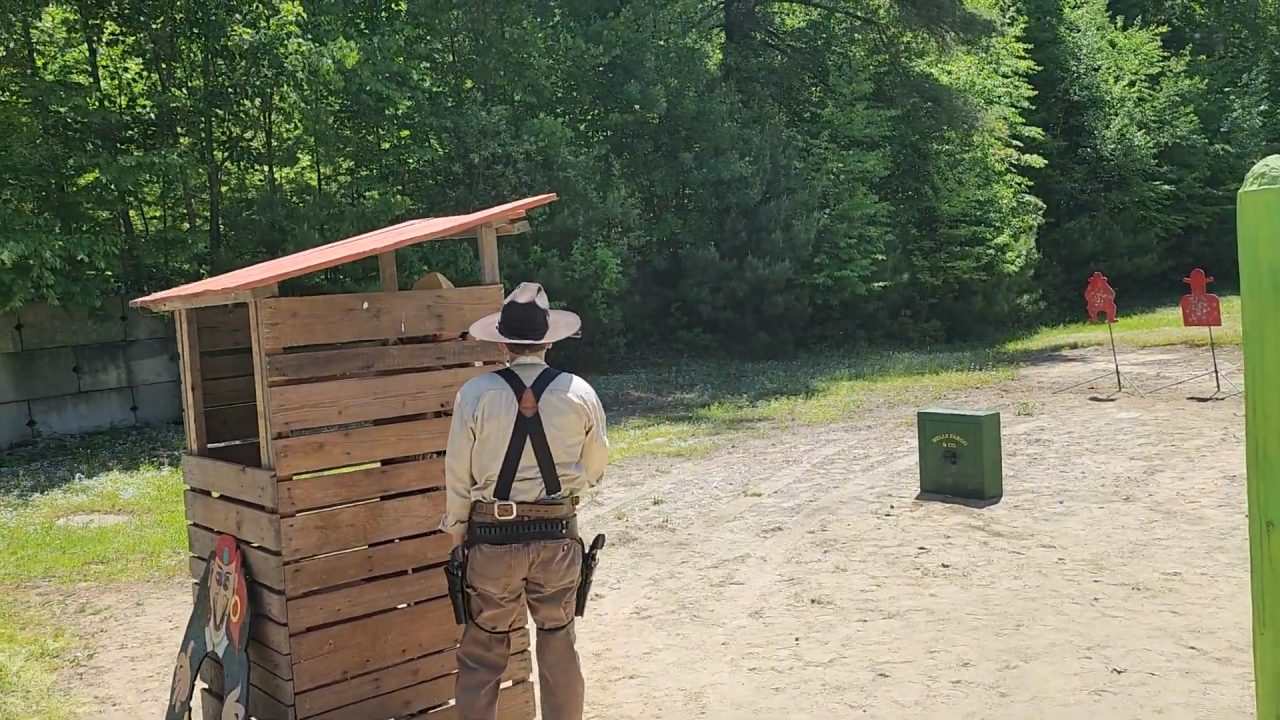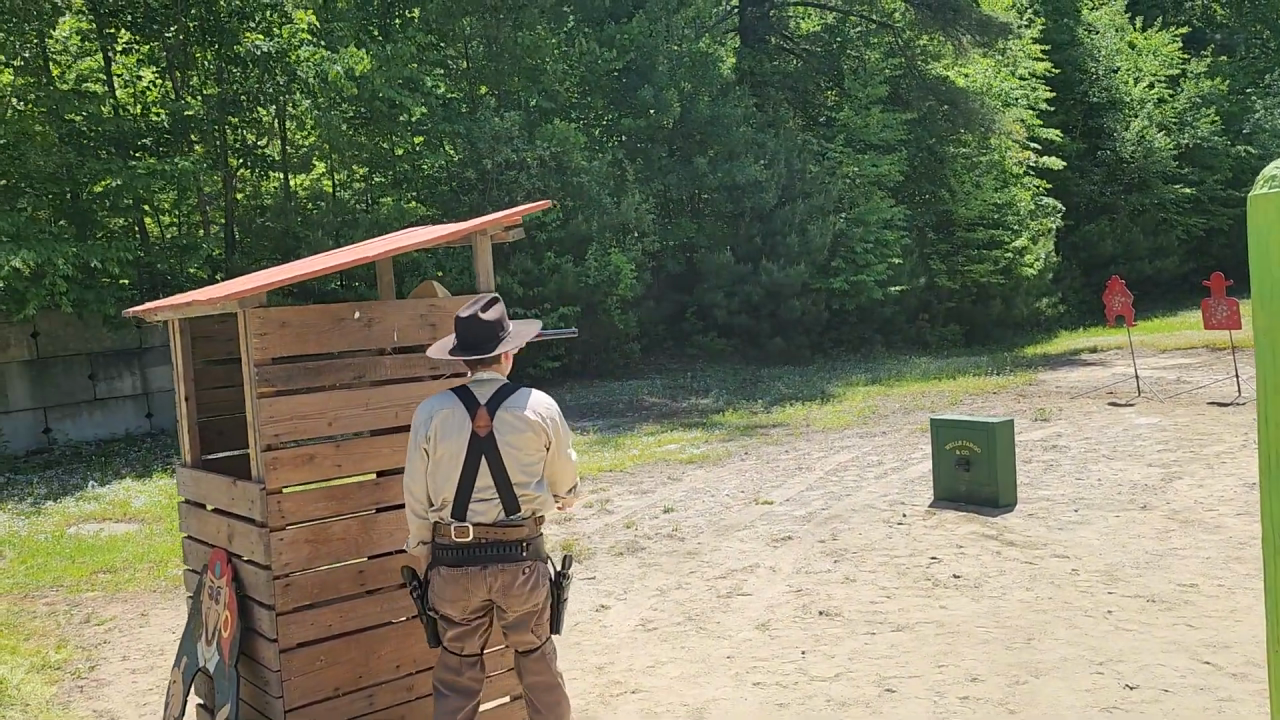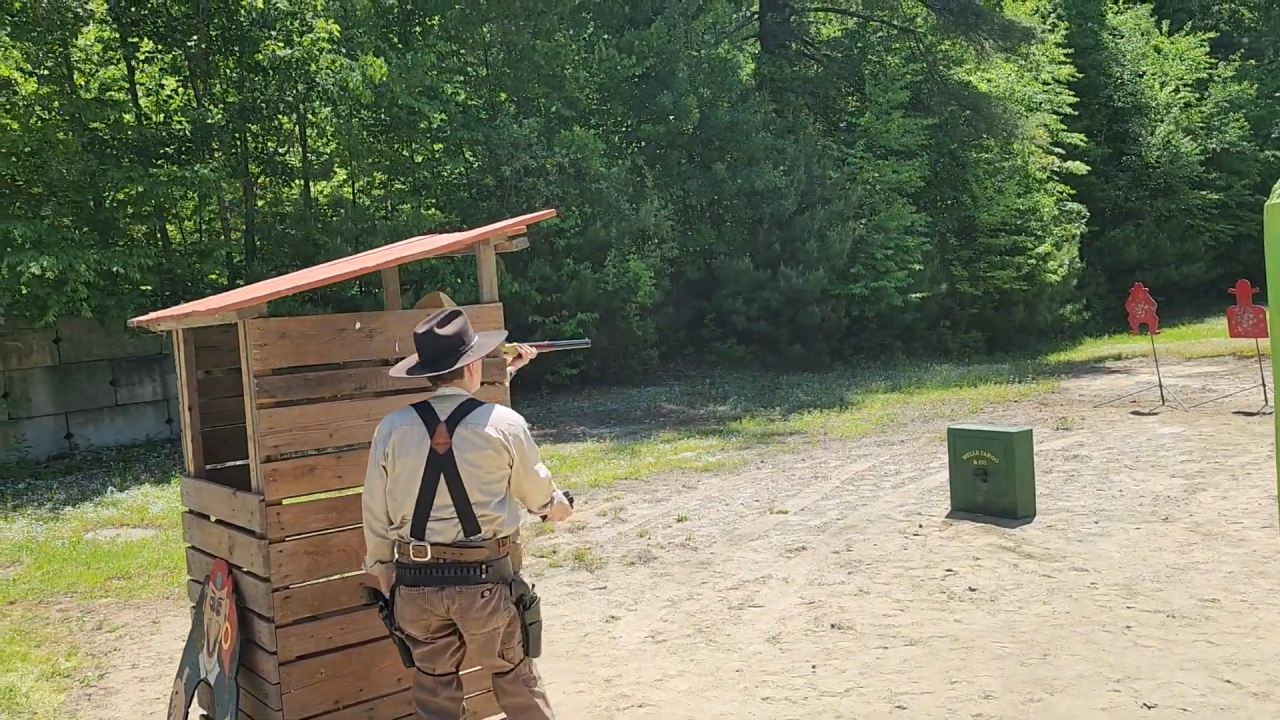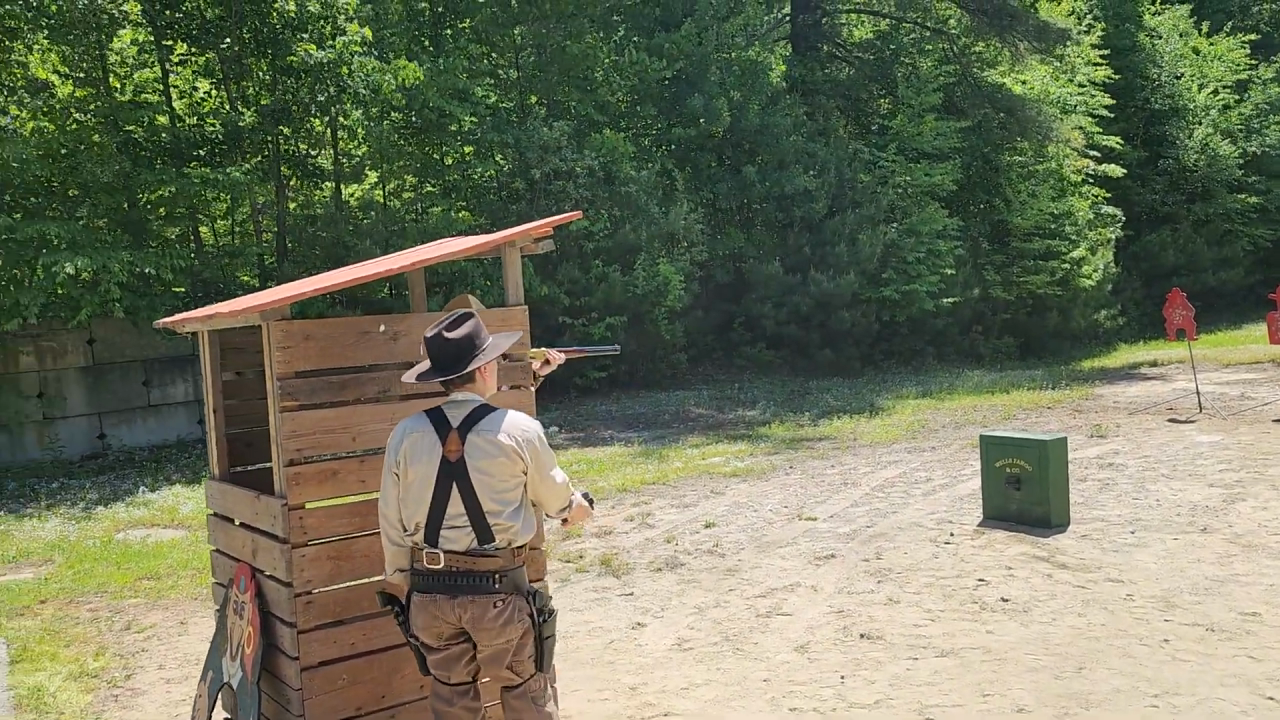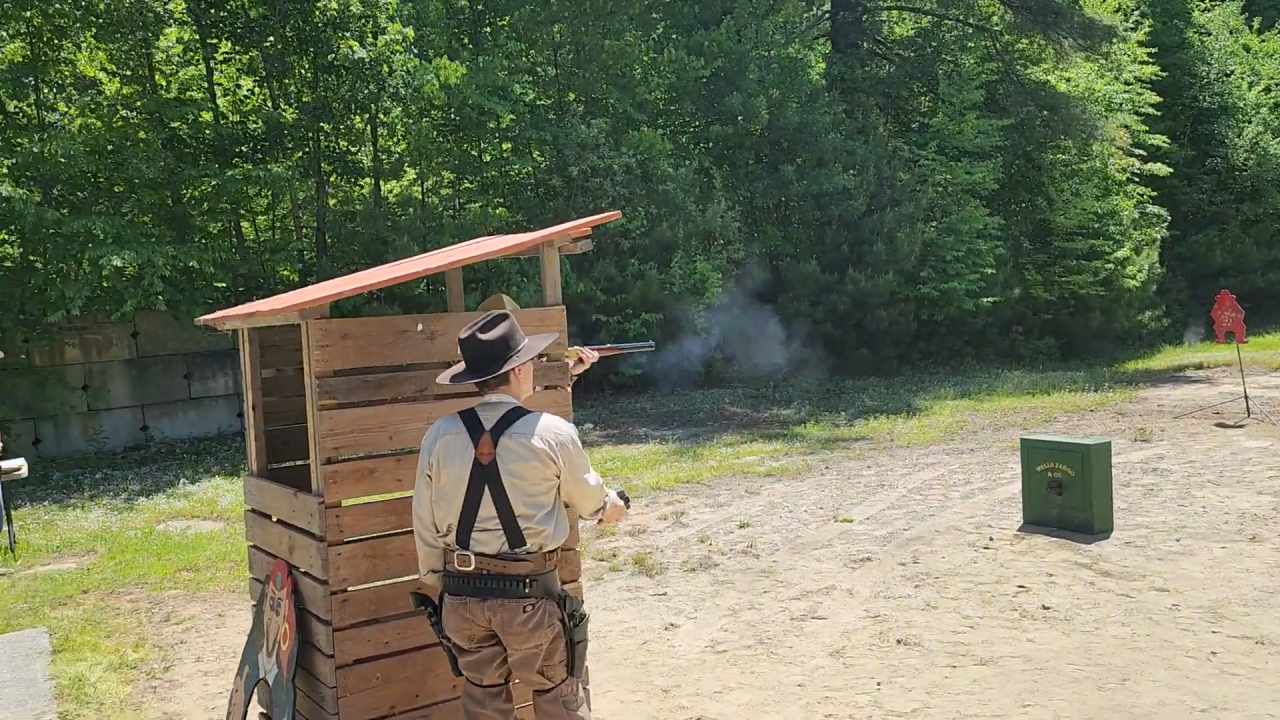
dt=0.3s
person 1, frame 1
left shoulder: (476, 393)
right shoulder: (578, 392)
left elbow: (458, 473)
right elbow: (596, 467)
left wrist: (457, 530)
left hip: (492, 539)
right hip: (556, 537)
left knee: (481, 655)
right knee: (558, 645)
person 1, frame 2
left shoulder: (432, 411)
right shoulder: (540, 407)
left elbow: (417, 494)
right elbow: (565, 481)
left wrist: (422, 550)
right wrist: (565, 496)
left hip: (455, 562)
right hip: (520, 558)
left knee: (457, 679)
right knee: (538, 664)
person 1, frame 3
left shoulder: (393, 428)
right shoulder: (504, 424)
left elbow: (375, 513)
right elbow: (538, 492)
left wrist: (383, 571)
right wrist: (558, 505)
left hip: (419, 583)
right hip: (485, 581)
person 1, frame 4
left shoulder: (407, 434)
right shoulder: (519, 430)
left elbow: (392, 521)
right elbow: (556, 497)
left wrist: (403, 582)
right wrist: (578, 508)
left hip: (433, 591)
right hip: (499, 589)
person 1, frame 5
left shoulder: (440, 435)
right shoulder: (553, 434)
left elbow: (426, 524)
right elbow: (591, 501)
left wrist: (436, 585)
right wrist: (613, 506)
left hip: (463, 593)
right hip: (529, 592)
